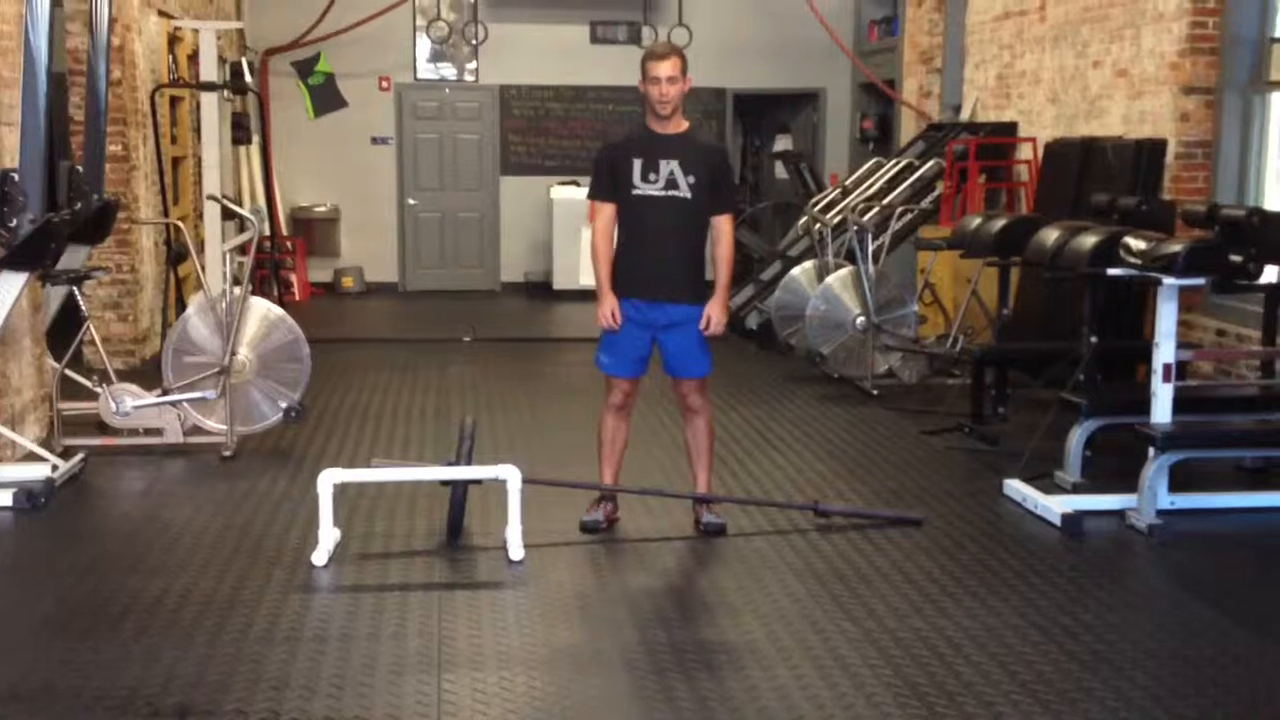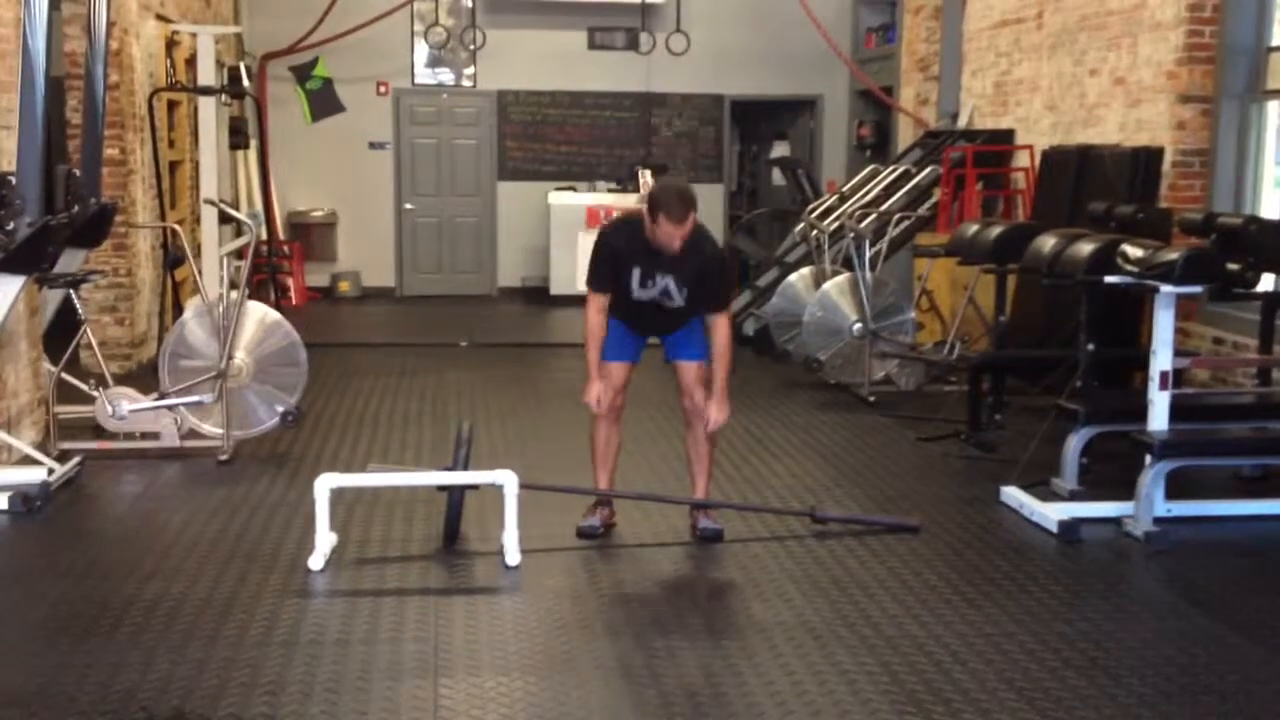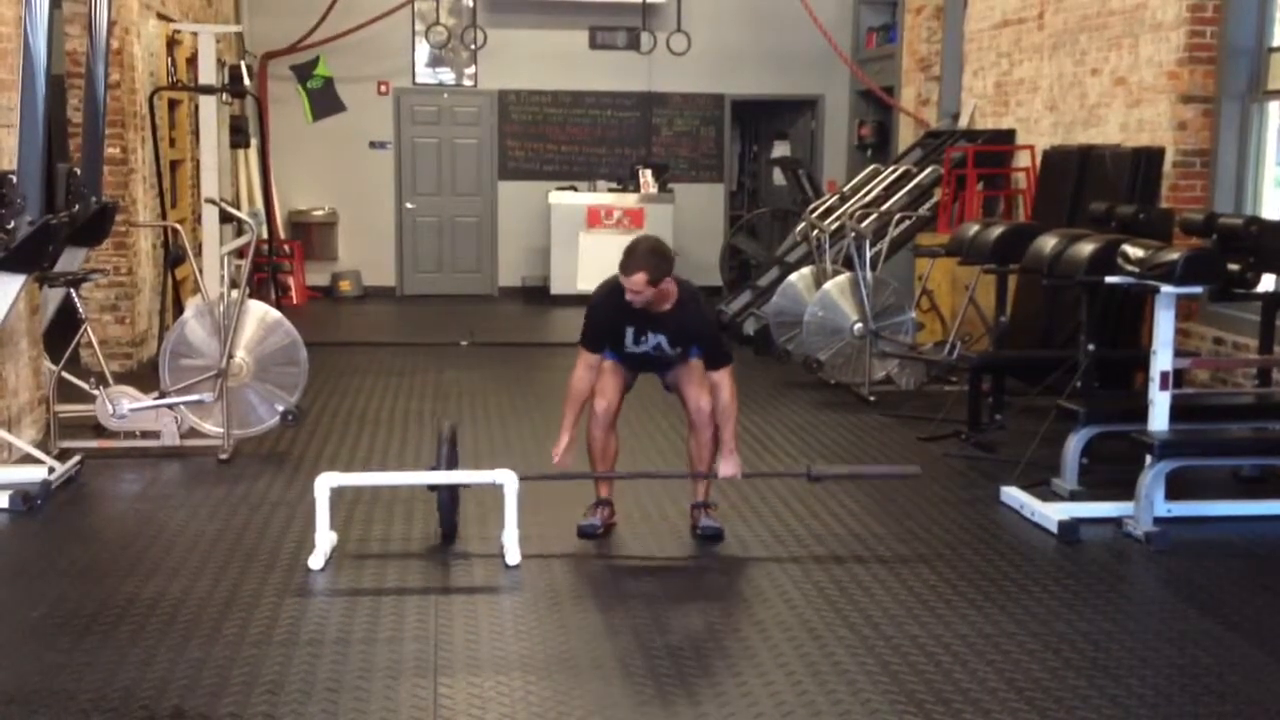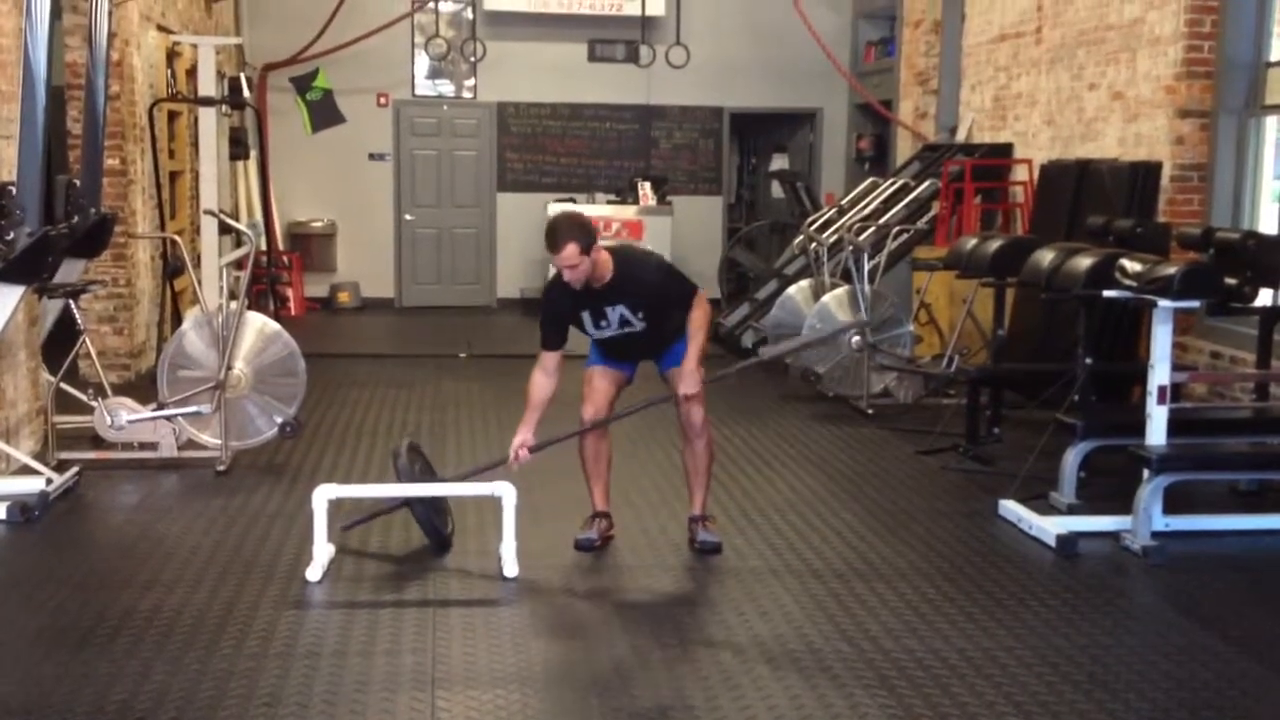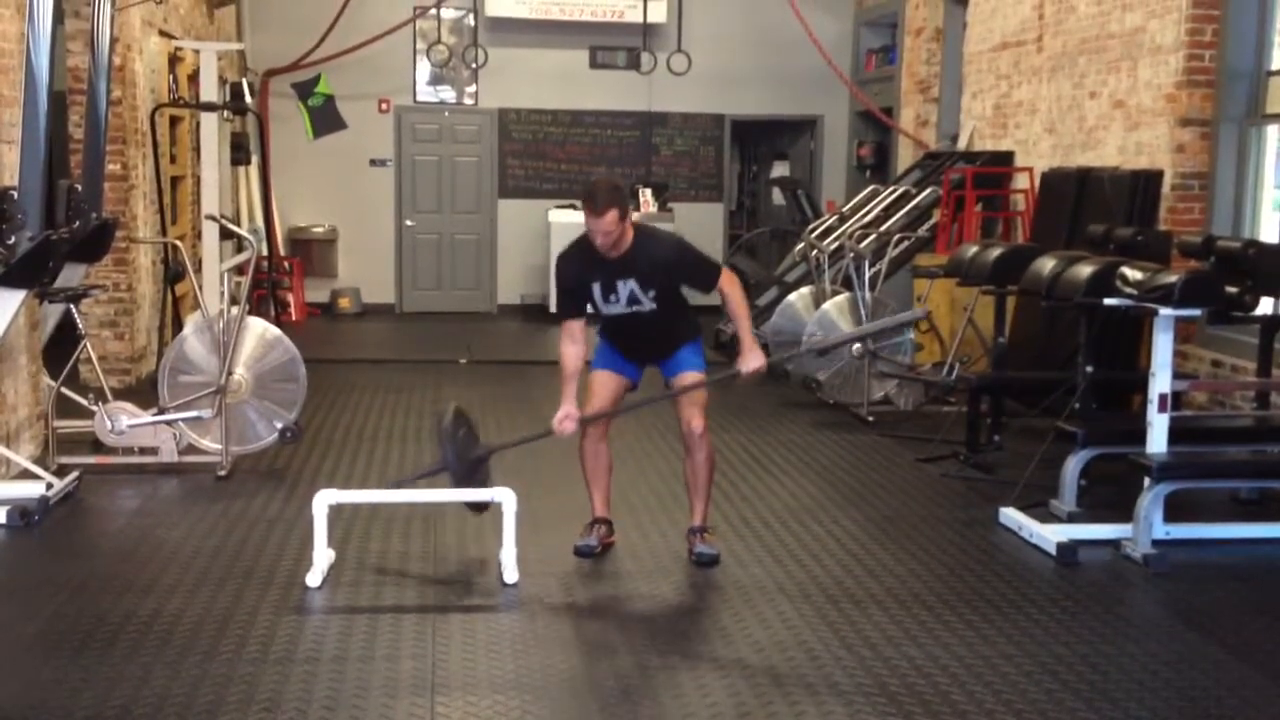
dt=1s
person 1, frame 1
left shoulder: (710, 156)
right shoulder: (617, 153)
left elbow: (722, 230)
right elbow: (603, 226)
left wrist: (720, 297)
right wrist: (604, 292)
left hip: (687, 304)
right hip: (629, 301)
left knee: (694, 400)
right knee: (618, 397)
left ankle: (703, 499)
right ankle: (607, 497)
person 1, frame 2
left shoulder: (706, 252)
right shoulder: (616, 238)
left elbow: (719, 322)
right elbow: (596, 308)
left wrist: (719, 396)
right wrist: (594, 378)
left hip: (683, 321)
right hip: (626, 319)
left knee: (696, 403)
right knee: (608, 403)
left ankle: (700, 506)
right ankle: (603, 503)
person 1, frame 3
left shoulder: (695, 311)
right shoulder: (607, 299)
left elbow: (723, 382)
right elbow: (586, 366)
left wrist: (729, 452)
right wrist: (566, 430)
left hip: (678, 356)
right hip: (621, 353)
left knee: (703, 409)
right knee: (602, 408)
left ankle: (701, 505)
right ankle: (604, 503)
person 1, frame 4
left shoulder: (646, 268)
right shoulder: (557, 295)
left elbow: (699, 305)
right elbow: (547, 368)
left wrist: (691, 367)
right wrist: (526, 428)
left hip: (671, 338)
right hip: (611, 347)
left knee: (694, 418)
right knee: (591, 417)
left ankle: (699, 518)
right ankle: (601, 516)
person 1, frame 5
left shoulder: (665, 249)
right shoulder: (572, 264)
left elbow: (727, 282)
right elbow: (573, 335)
left wrist: (748, 346)
right wrist: (568, 400)
left hip: (676, 342)
right hip: (618, 345)
left knee: (695, 428)
right knee: (591, 421)
left ankle: (699, 529)
right ankle: (600, 522)
